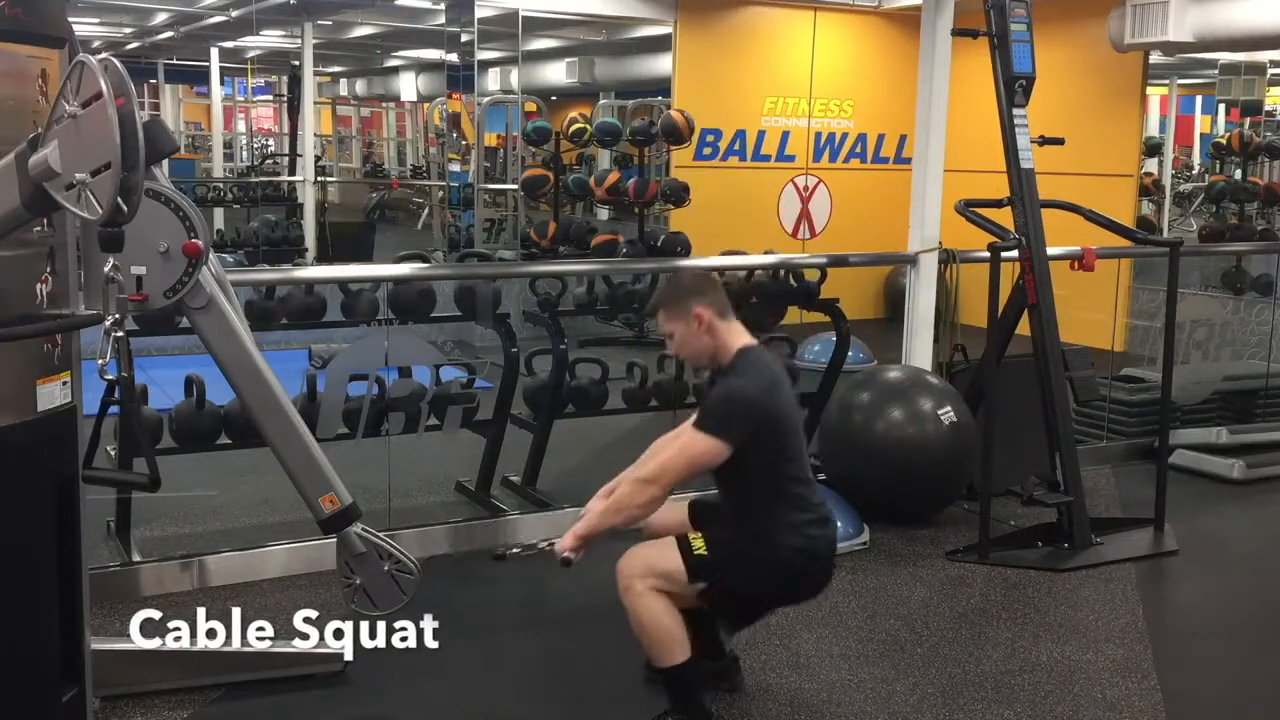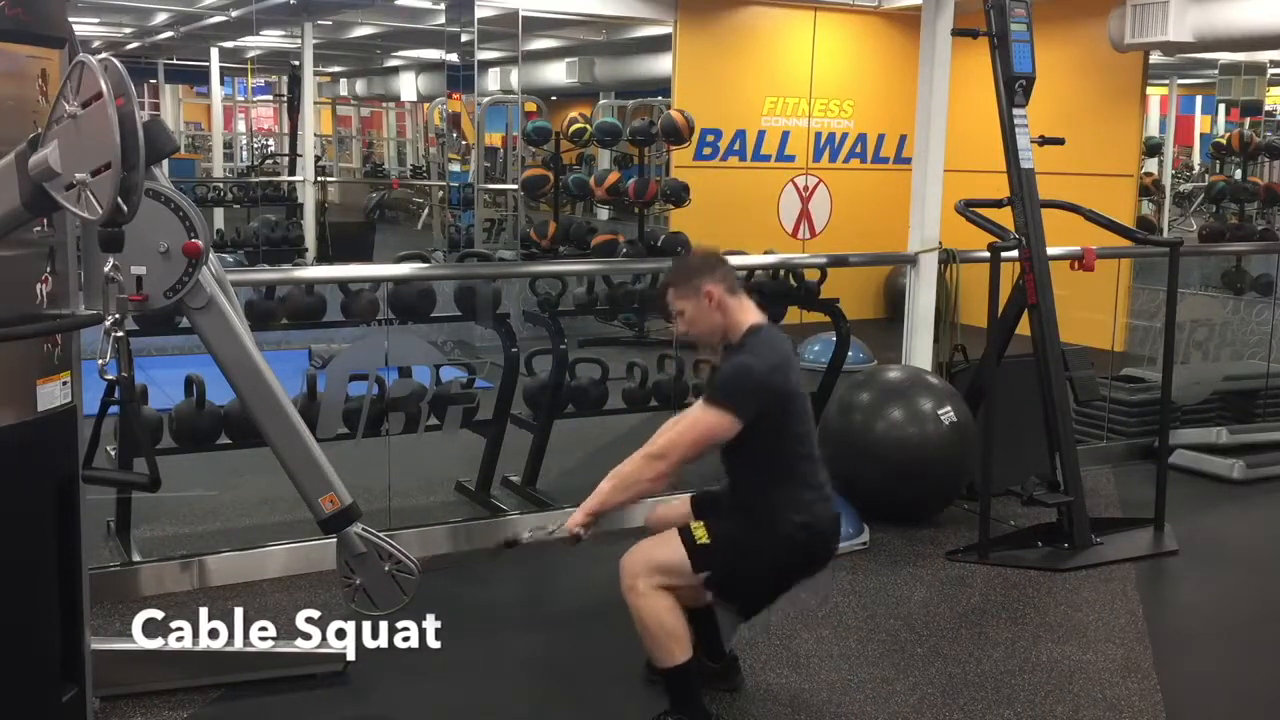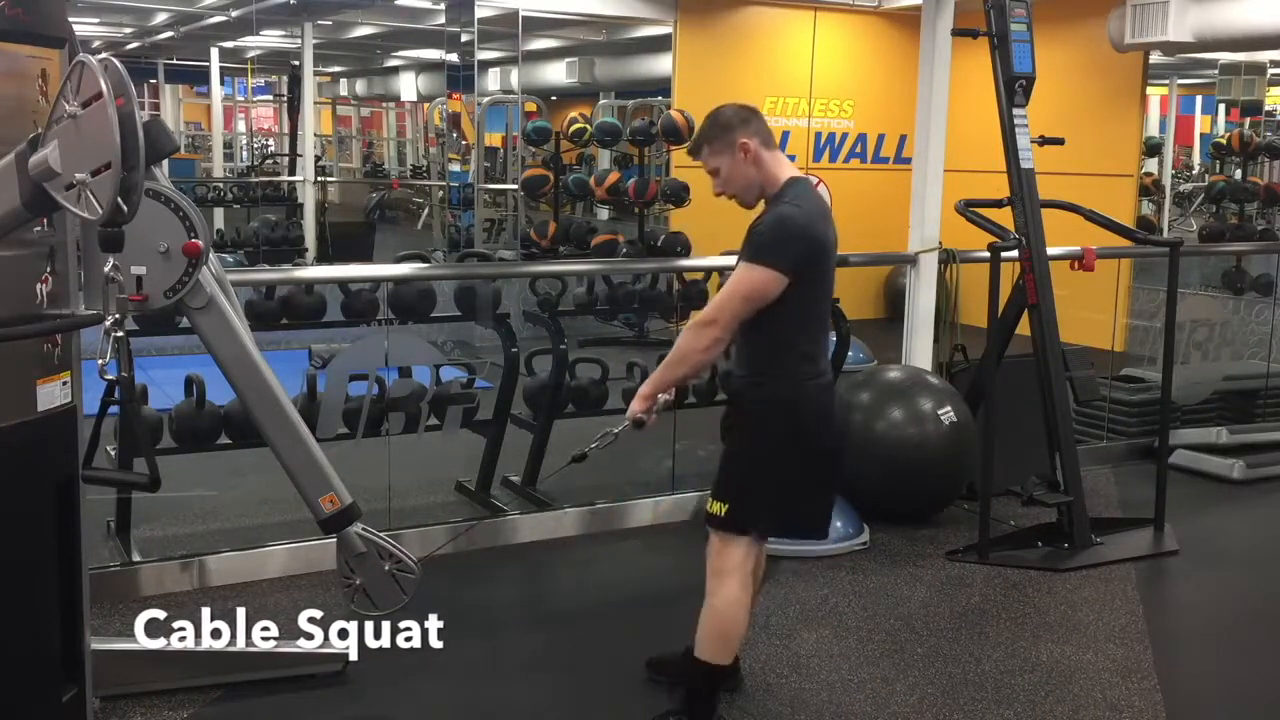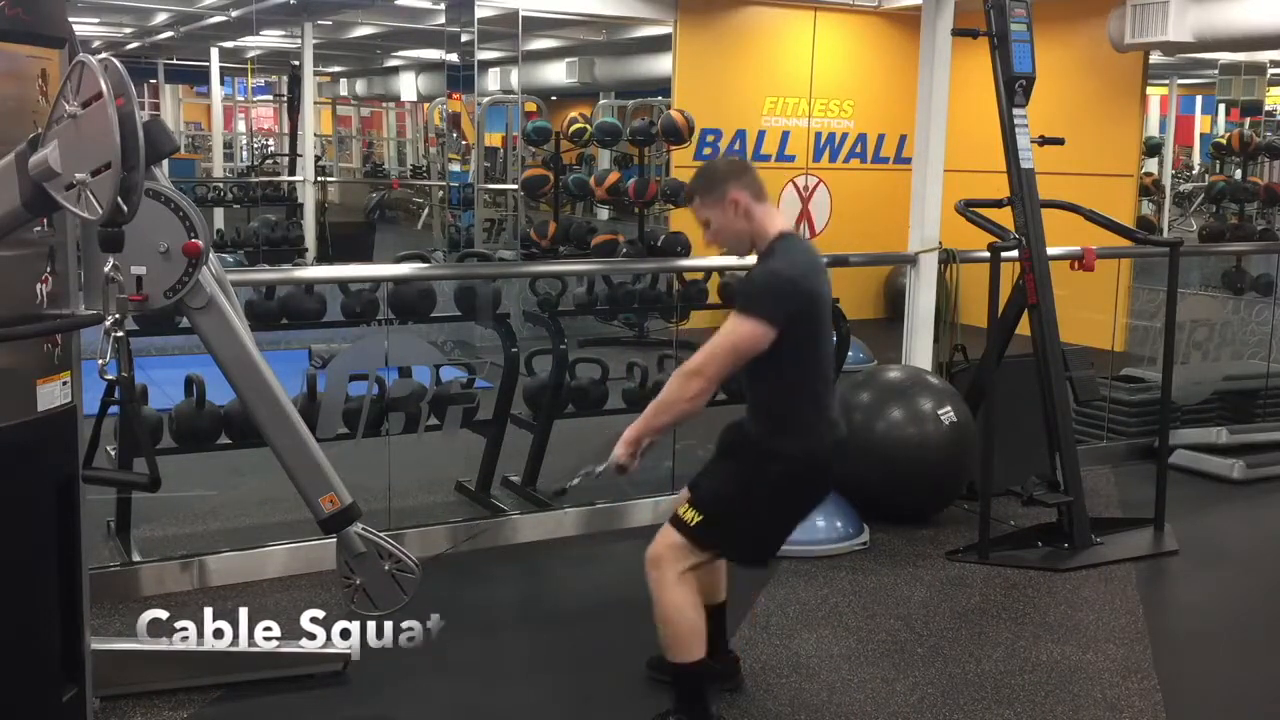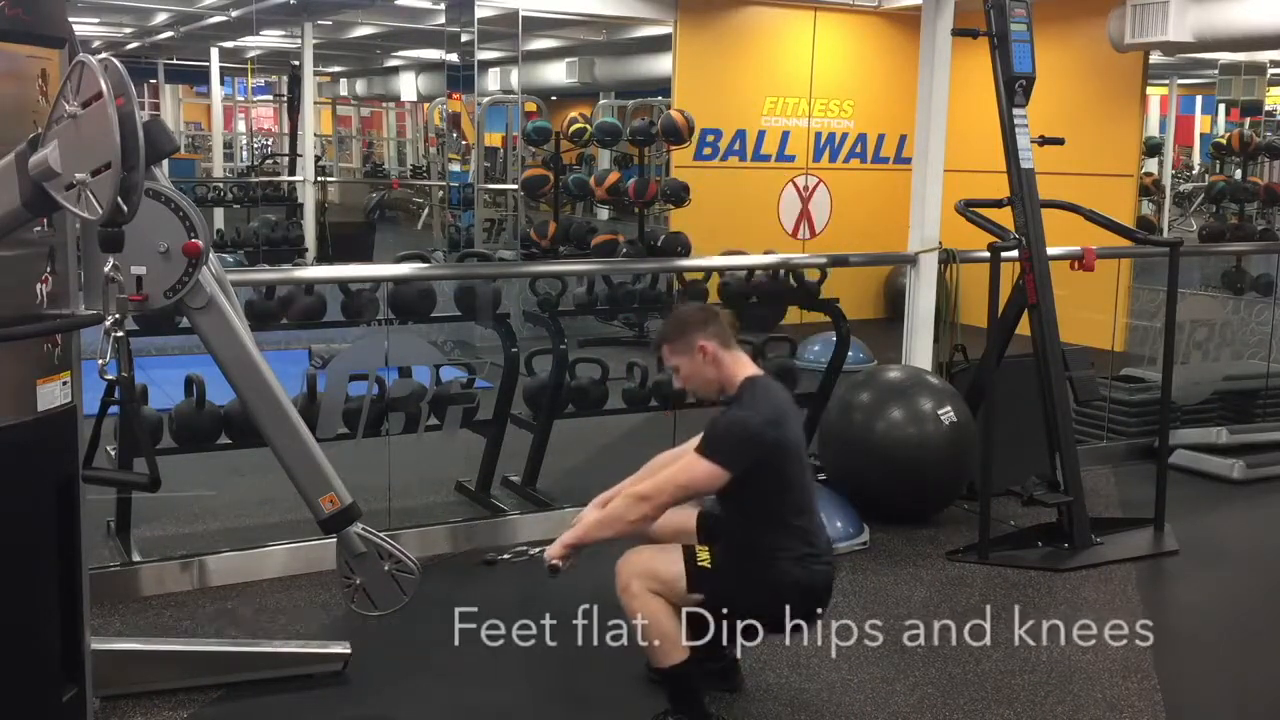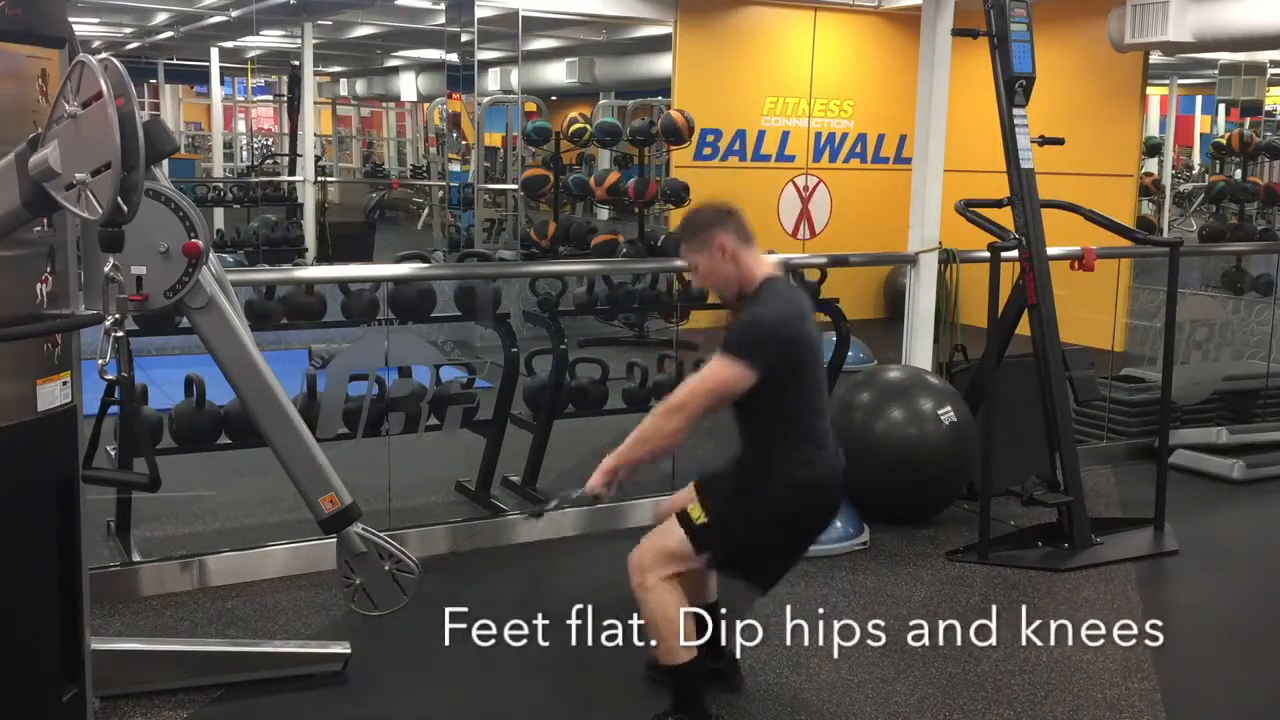
dt=0.5s
person 1, frame 1
left shoulder: (742, 392)
right shoulder: (747, 365)
left elbow: (656, 483)
right elbow: (677, 439)
left wrist: (583, 531)
right wrist: (610, 491)
left hip: (790, 551)
right hip: (772, 523)
left knee: (636, 572)
right knee: (660, 525)
right ankle: (712, 659)
person 1, frame 2
left shoulder: (751, 369)
right shoulder: (756, 344)
left elbow: (665, 457)
right elbow: (683, 426)
left wrist: (593, 509)
right wrist: (610, 484)
left hip: (789, 527)
right hip: (776, 506)
left knee: (640, 570)
right knee: (665, 521)
right ankle: (712, 658)
person 1, frame 3
left shoulder: (786, 221)
right shoulder: (796, 205)
left elbow: (716, 324)
right elbow: (730, 318)
left wrist: (652, 389)
right wrist: (670, 378)
left hip: (780, 406)
right hip: (778, 397)
left knee: (731, 550)
right knee: (744, 541)
right ankle: (715, 658)
person 1, frame 4
left shoulder: (779, 276)
right shoulder: (788, 257)
left elbow: (703, 373)
right elbow: (717, 361)
left wrist: (637, 433)
right wrist: (651, 420)
left hip: (790, 452)
right hip: (780, 434)
left knee: (665, 558)
right knee: (691, 518)
right ankle: (713, 654)
person 1, frame 5
left shoulder: (747, 423)
right shoulder: (757, 395)
left elbow: (648, 502)
right elbow: (679, 458)
left wrist: (574, 538)
right wrist: (601, 503)
left hip: (788, 582)
right hip: (777, 552)
left knee: (634, 573)
right knee: (661, 528)
right ankle: (713, 656)
person 1, frame 6
left shoulder: (766, 320)
right shoulder: (776, 297)
left elbow: (684, 410)
right elbow: (695, 396)
left wrist: (615, 464)
right wrist: (633, 448)
left hip: (789, 485)
right hip: (788, 468)
left knee: (649, 561)
right knee: (678, 514)
right ankle: (710, 655)
